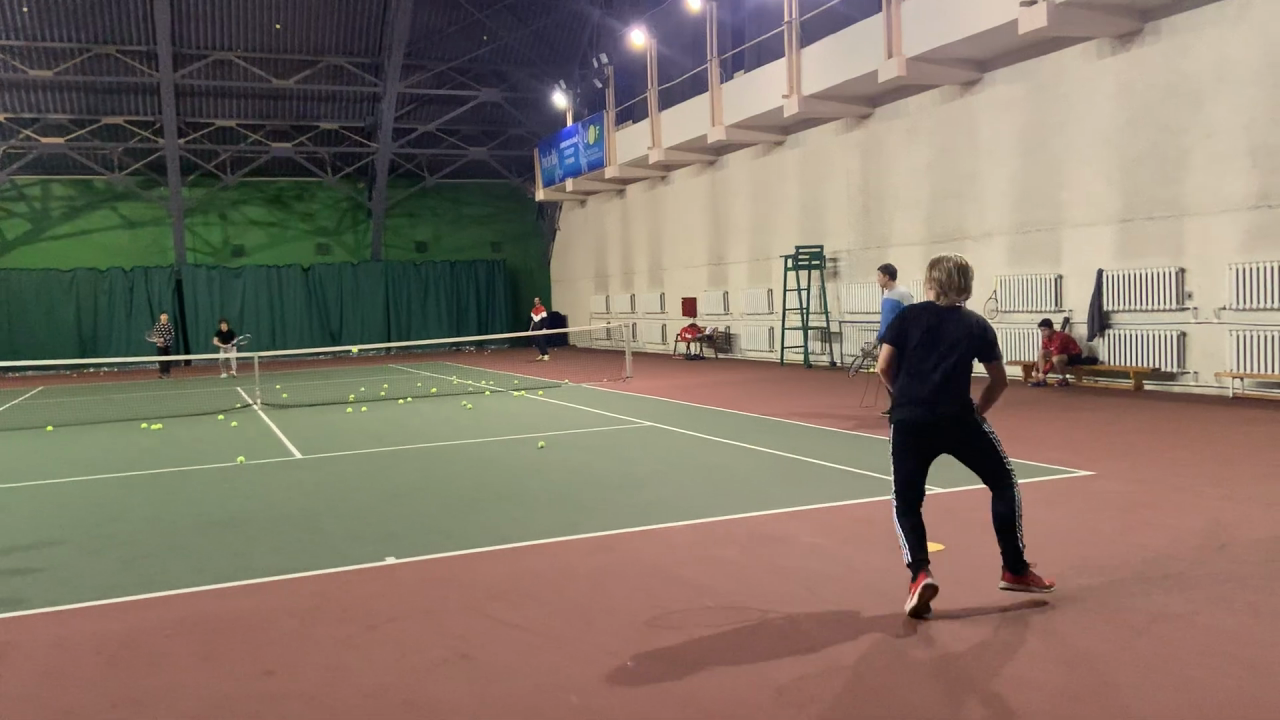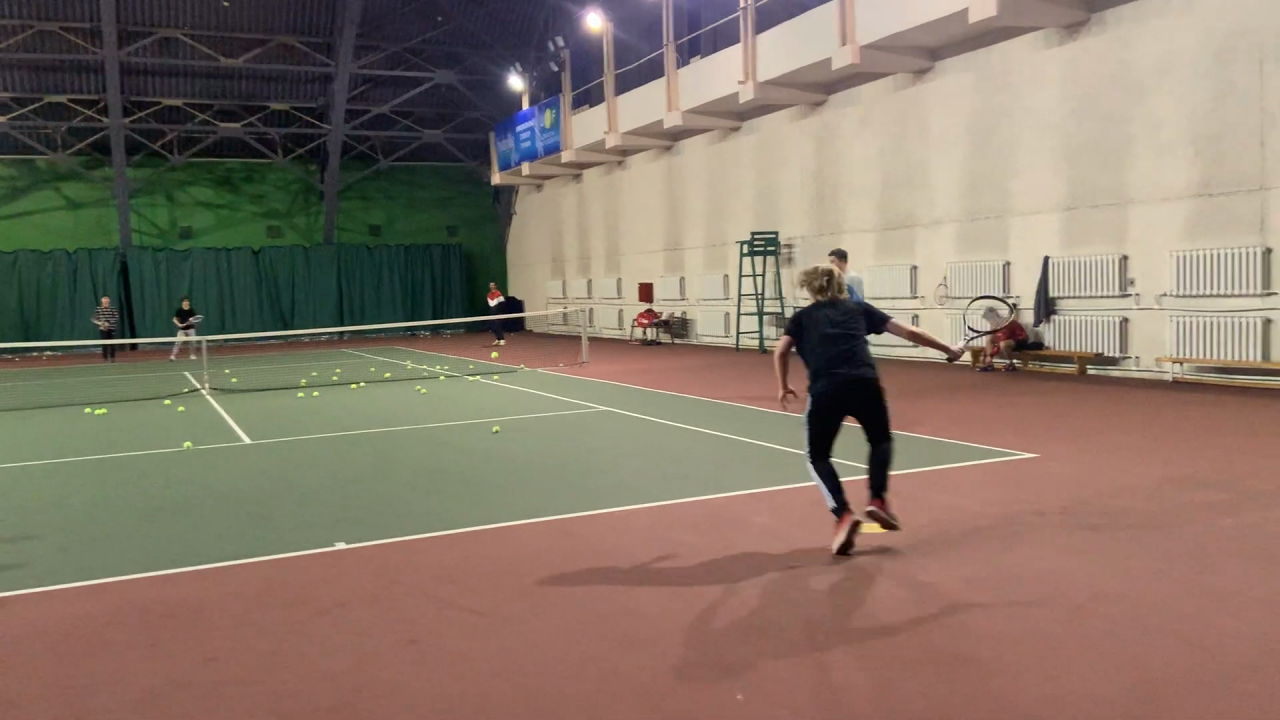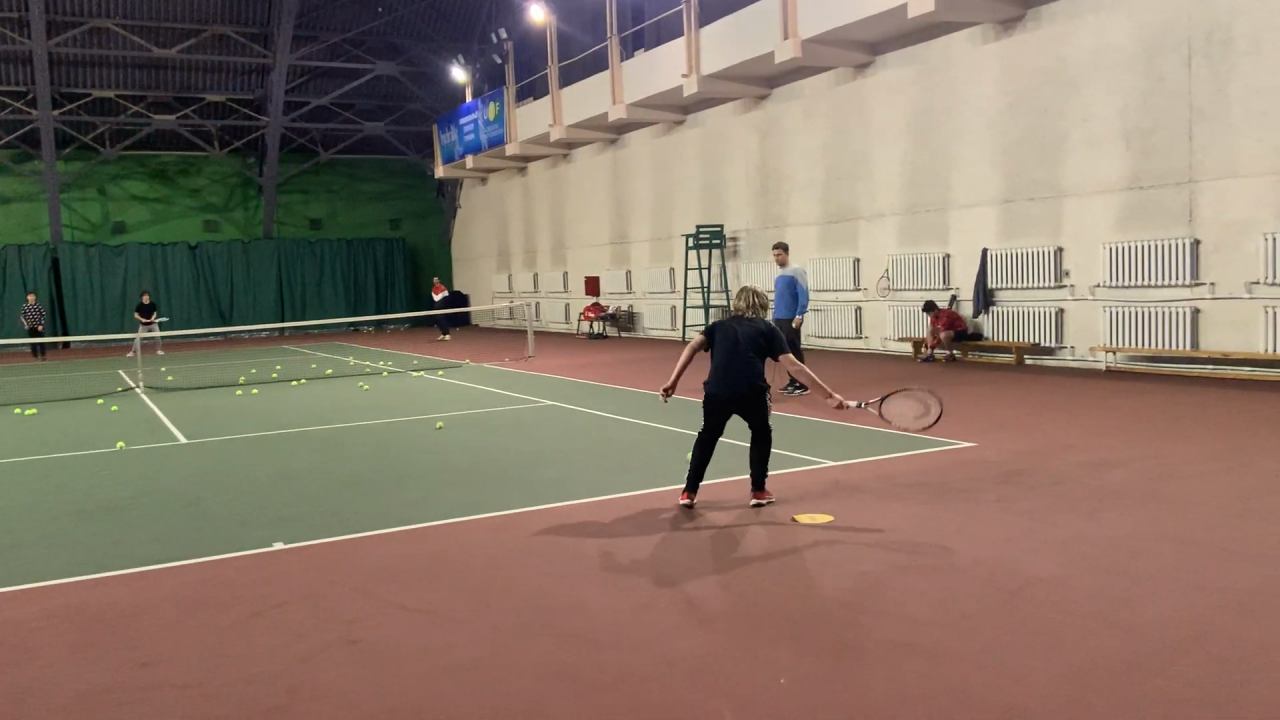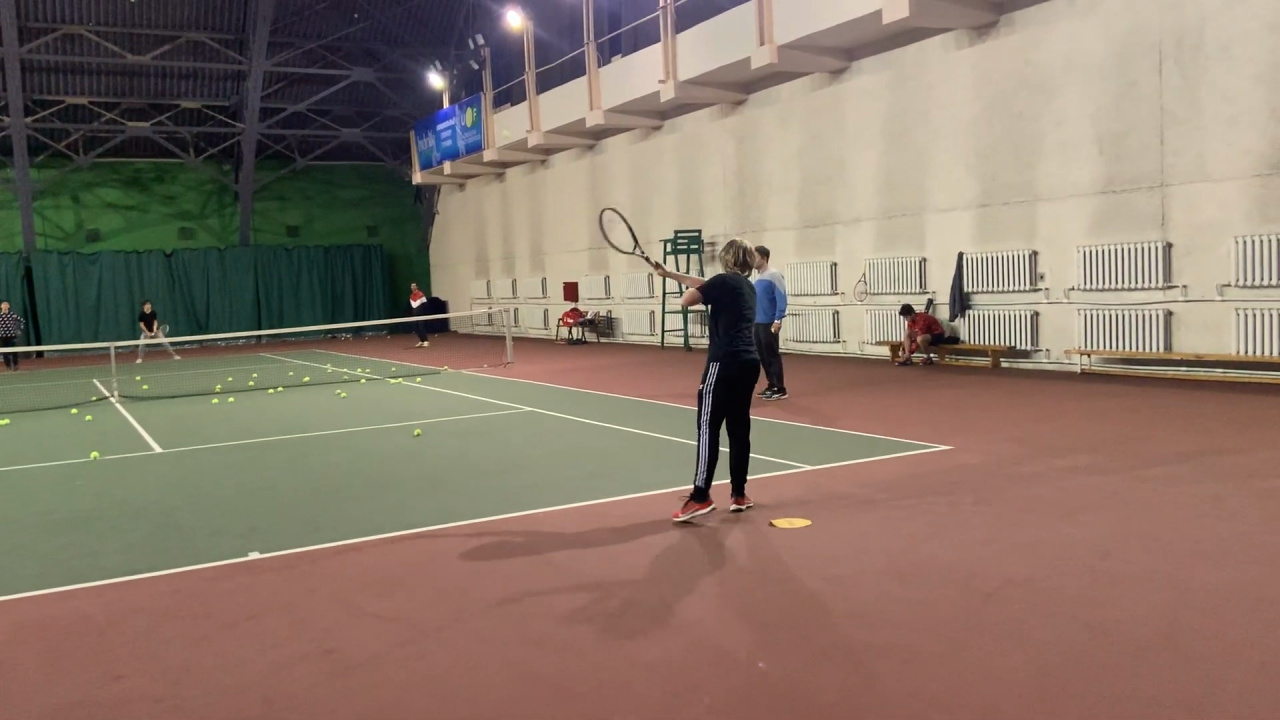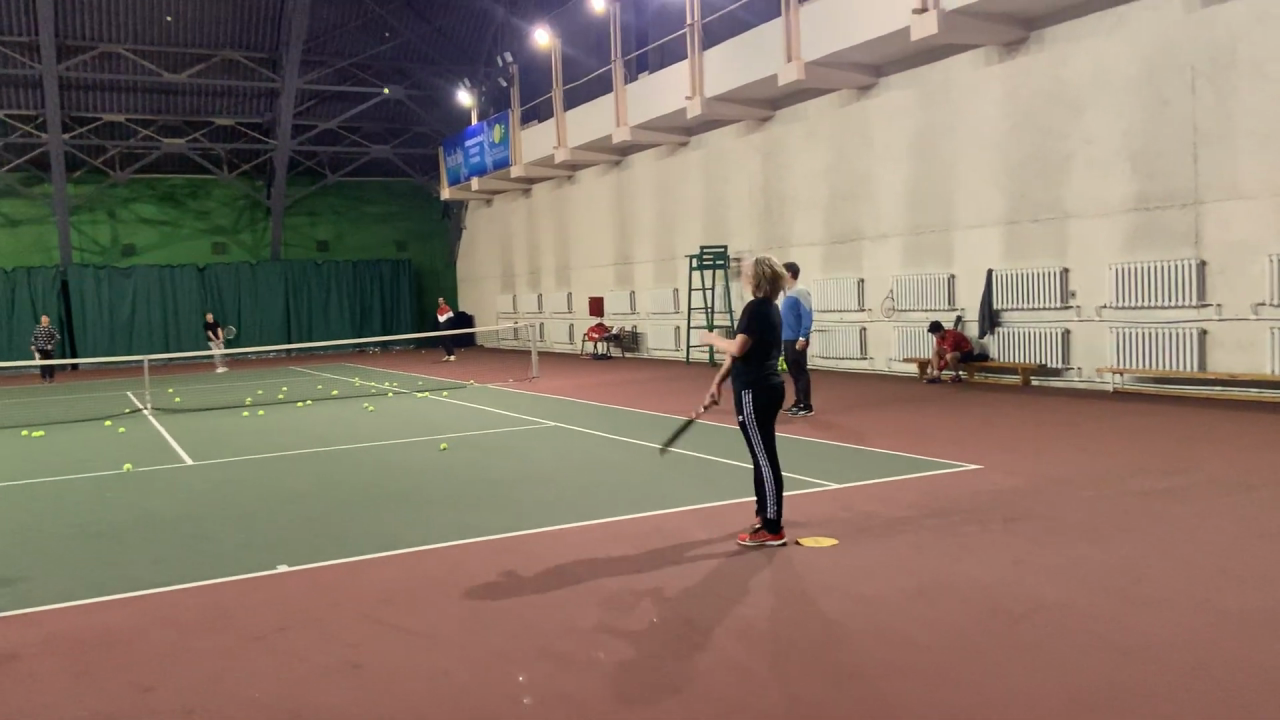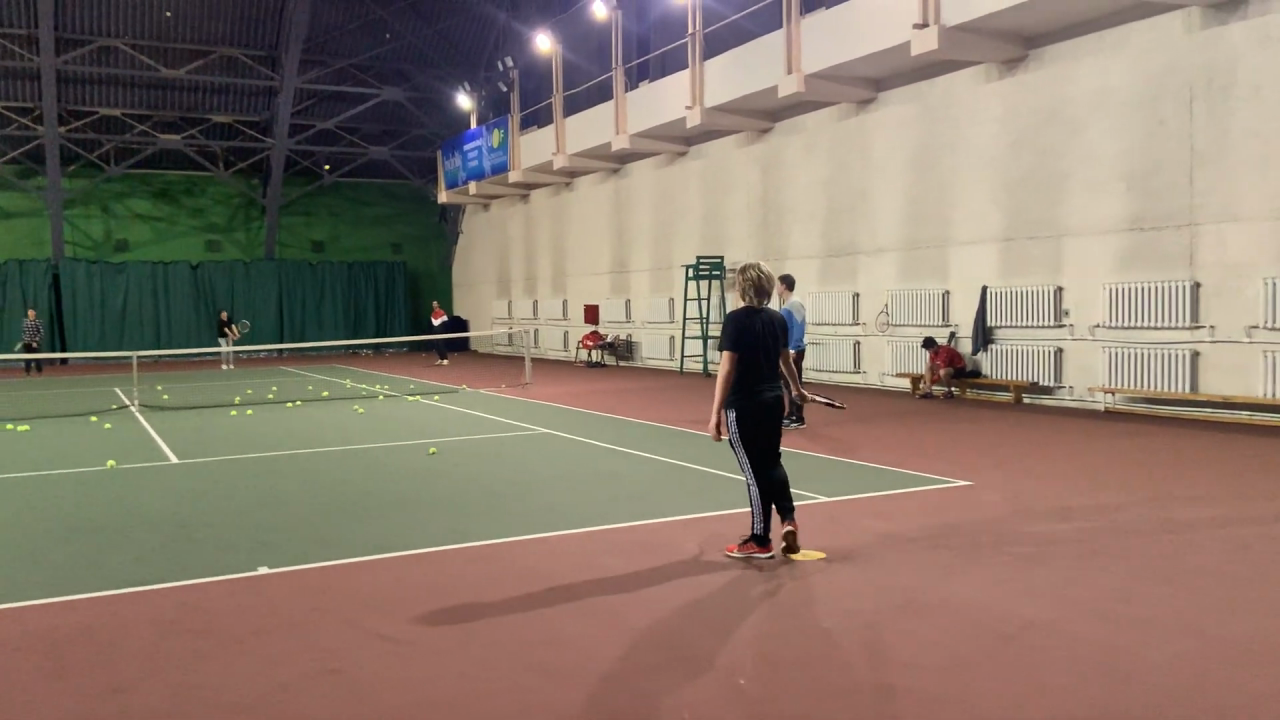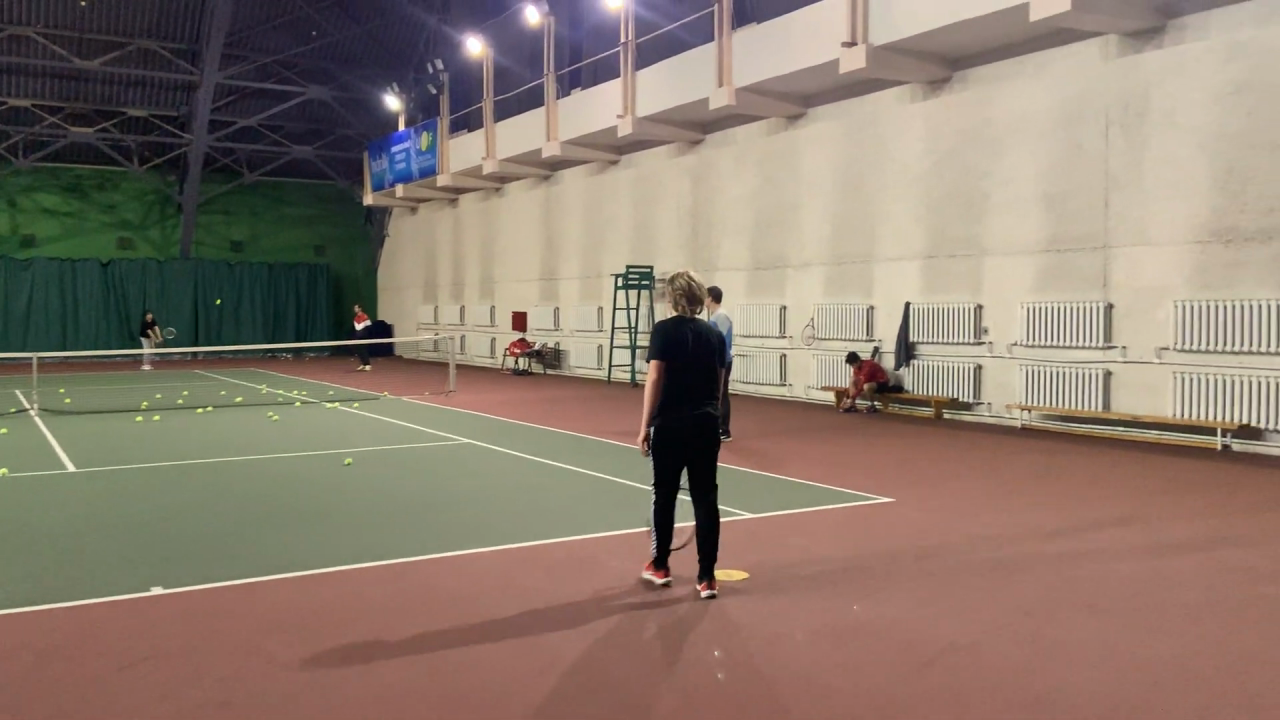
dt=0.5s
person 1, frame 1
left shoulder: (906, 316)
right shoulder: (977, 324)
left elbow: (884, 368)
right elbow: (999, 380)
right wrist: (977, 410)
left hip: (910, 421)
right hip: (959, 419)
left knee: (907, 503)
right knee: (1003, 484)
left ankle: (921, 574)
right ankle: (1015, 570)
person 1, frame 2
left shoulder: (803, 317)
right shoulder: (859, 308)
left elbow: (781, 351)
right elbow: (906, 331)
left wrist: (783, 388)
right wrist: (947, 349)
left hip: (825, 390)
right hip: (865, 385)
left knee: (818, 456)
right knee: (881, 441)
left ankle: (845, 515)
right ankle: (878, 500)
person 1, frame 3
left shoulder: (719, 325)
right shoulder: (768, 329)
left elbow: (692, 347)
right elbow: (793, 366)
left wrist: (672, 381)
right wrist: (828, 394)
left hip: (717, 392)
right hip: (752, 393)
left knee: (707, 437)
right knee: (761, 433)
left ankle: (689, 491)
right ankle: (758, 490)
person 1, frame 4
left shoulder: (723, 281)
right shoulder: (747, 286)
left elbow: (686, 301)
right elbow: (705, 286)
left wrist: (692, 292)
right wrist: (666, 272)
left hip: (725, 363)
right hip: (748, 362)
left knee: (707, 428)
right knee: (739, 428)
left ankle: (700, 497)
right ankle: (738, 494)
person 1, frame 5
left shoulder: (756, 308)
right shoulder: (768, 308)
left elbow: (737, 349)
right elbow: (742, 352)
left wrist: (711, 339)
right wrist: (717, 381)
left hip: (754, 390)
right hip: (768, 387)
left knee: (764, 457)
right knee: (763, 454)
left ankle: (772, 529)
right ankle: (765, 513)
person 1, frame 6
left shoulder: (736, 320)
right shoulder: (777, 319)
left elbow: (727, 368)
right elbow: (785, 360)
left wrist: (716, 413)
right wrist: (797, 388)
left hip: (744, 406)
right hip: (773, 402)
left knee: (755, 472)
right knee: (772, 462)
left ankle: (761, 540)
right ankle: (788, 520)
person 1, frame 7
left shoulder: (664, 330)
right shoulder: (715, 335)
left elbow: (654, 379)
right elbow: (718, 384)
left wrist: (645, 426)
left hip: (669, 424)
right hip: (706, 424)
left knee: (664, 493)
right knee: (706, 498)
left ankle: (659, 565)
right ankle: (706, 577)
